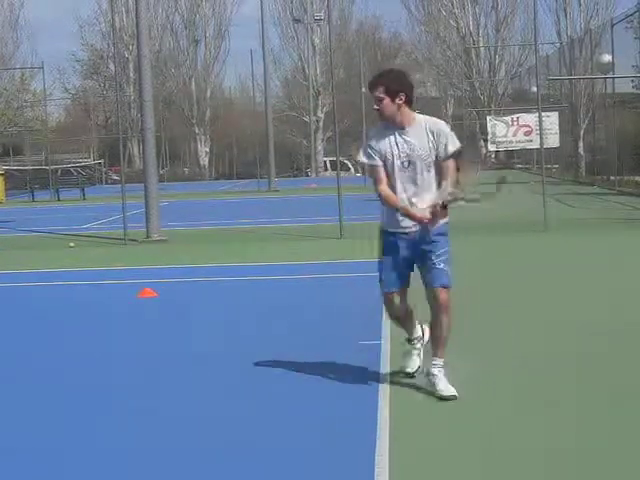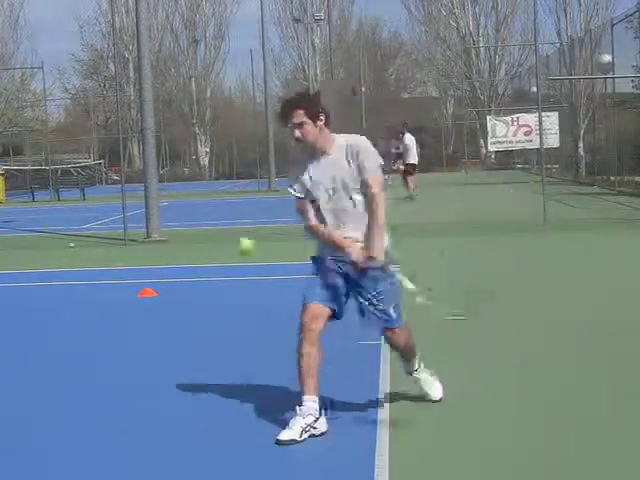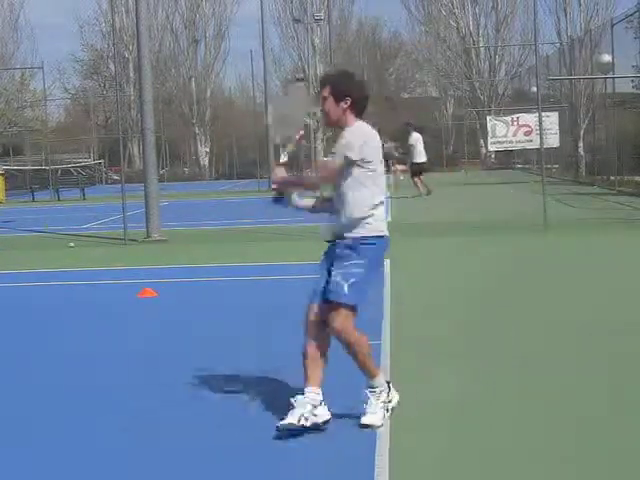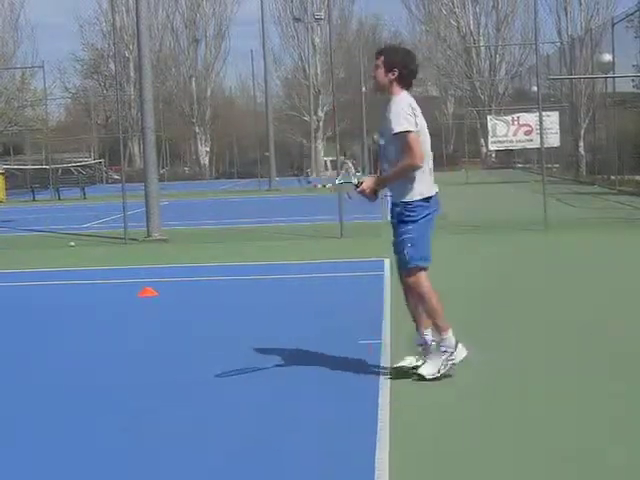
dt=0.5s
person 1, frame 1
left shoulder: (436, 129)
right shoulder: (375, 139)
left elbow: (449, 177)
right elbow: (383, 190)
left wrist: (438, 206)
right wrist: (415, 215)
left hip: (432, 231)
right hip: (395, 231)
left knee: (440, 298)
right knee: (393, 300)
left ankle: (435, 369)
right ankle: (417, 334)
person 1, frame 2
left shoulder: (358, 146)
right shoulder: (301, 170)
left elbow: (376, 200)
right elbow: (312, 224)
left wrist: (375, 246)
right wrist: (345, 246)
left hip: (371, 259)
right hip: (331, 259)
left knee: (396, 335)
right knee: (310, 324)
left ankle: (416, 370)
right ankle: (310, 412)
person 1, frame 3
left shoulder: (358, 135)
right shoulder: (349, 139)
left elbow: (316, 180)
left wrist: (285, 180)
right wrist: (294, 198)
left hip: (364, 242)
right hip: (342, 242)
left knee: (339, 320)
right knee: (315, 319)
left ankle: (381, 390)
right ankle: (312, 403)
person 1, frame 4
left shoulder: (399, 106)
right shoulder: (400, 105)
left elbow: (415, 160)
left wrist: (378, 181)
right wrist: (378, 182)
left hip: (414, 202)
right hip: (406, 202)
left knee: (414, 275)
right knee: (408, 276)
left ankle: (448, 346)
right ankle: (428, 347)
